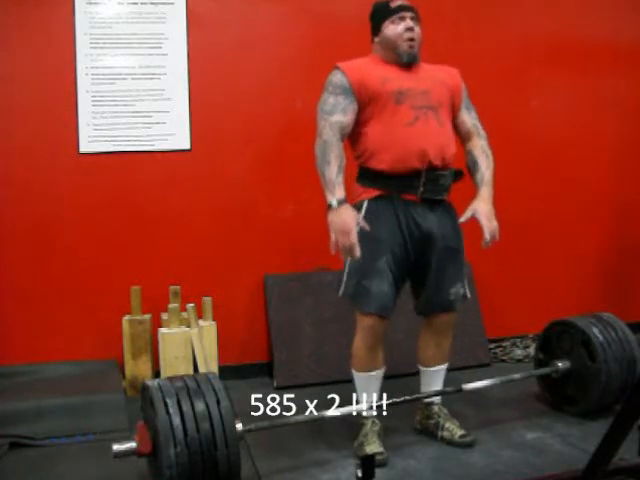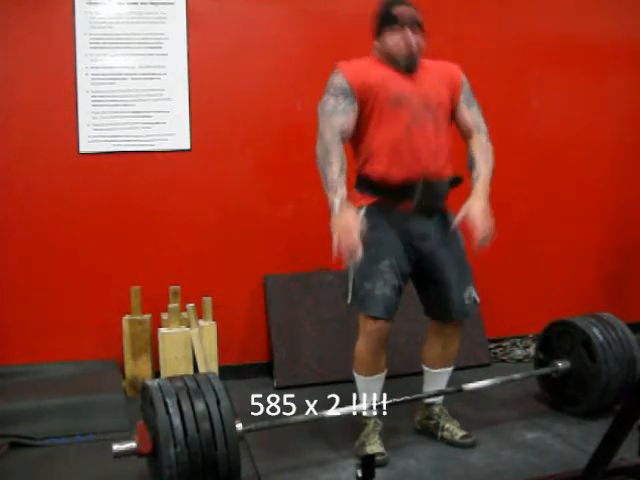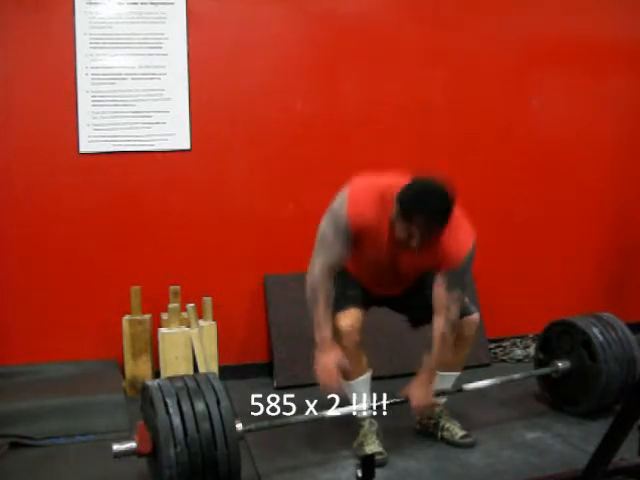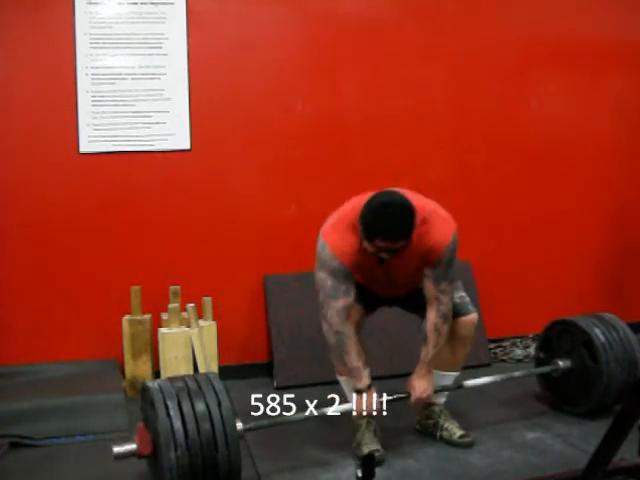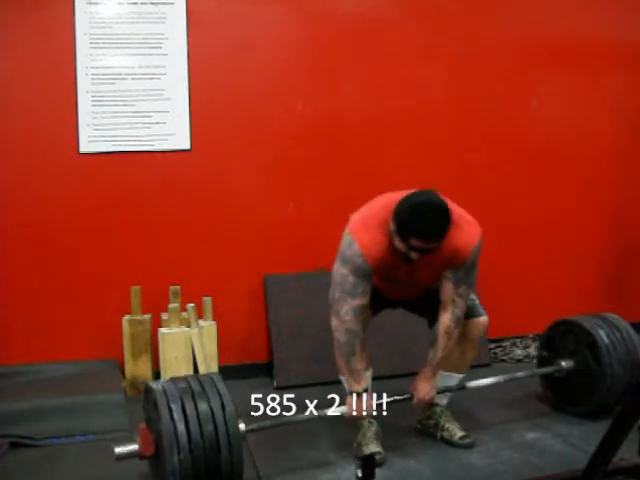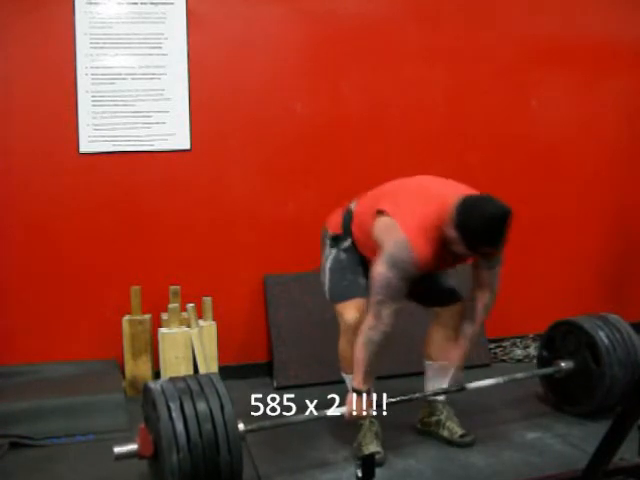
dt=0.4s
person 1, frame 1
left shoulder: (448, 77)
right shoulder: (351, 75)
left elbow: (475, 137)
right elbow: (330, 137)
left wrist: (484, 196)
right wrist: (337, 203)
left hip: (438, 206)
right hip: (382, 206)
left knee: (442, 314)
right knee: (372, 318)
left ankle: (431, 409)
right ankle: (369, 423)
person 1, frame 2
left shoulder: (449, 75)
right shoulder: (352, 76)
left elbow: (478, 133)
right elbow: (330, 140)
left wrist: (480, 196)
right wrist: (339, 207)
left hip: (436, 214)
right hip: (380, 213)
left knee: (451, 317)
right knee: (376, 322)
left ankle: (432, 410)
right ankle: (369, 422)
person 1, frame 3
left shoulder: (458, 238)
right shoulder: (358, 201)
left elbow: (445, 312)
right elbow: (320, 270)
left wrist: (426, 379)
right wrist: (324, 346)
left hip: (411, 282)
right hip: (355, 275)
left knee: (468, 321)
right knee: (348, 324)
left ankle: (434, 411)
right ankle: (366, 423)
person 1, frame 4
left shoulder: (439, 231)
right shoulder: (336, 238)
left elbow: (439, 306)
right elbow: (335, 321)
left wrist: (424, 371)
right wrist: (362, 388)
left hip: (418, 280)
right hip: (362, 281)
left knee: (465, 321)
right knee: (344, 321)
left ankle: (433, 410)
right ankle: (366, 424)
person 1, frame 5
left shoulder: (466, 236)
right shoulder: (362, 237)
left elbow: (453, 310)
right elbow: (345, 318)
left wrist: (430, 374)
right wrist: (357, 390)
left hip: (428, 284)
right hip: (372, 280)
left knee: (476, 323)
right knee: (348, 323)
left ankle: (434, 412)
right ankle: (367, 423)
person 1, frame 6
left shoulder: (488, 224)
right shoulder: (410, 237)
left elbow: (486, 287)
right elbow: (379, 318)
left wrist: (463, 342)
right wrist: (360, 389)
right hip: (350, 240)
left knee: (452, 309)
right knee: (352, 319)
left ankle: (434, 409)
right ankle: (368, 422)
